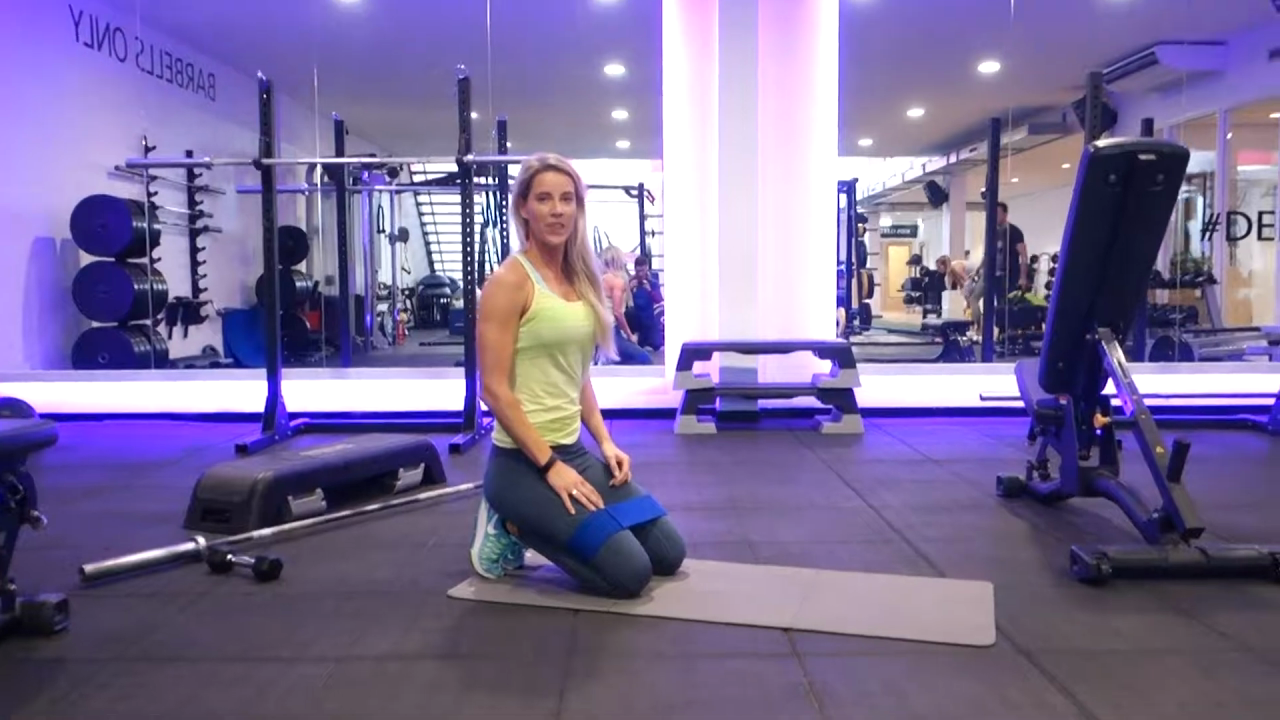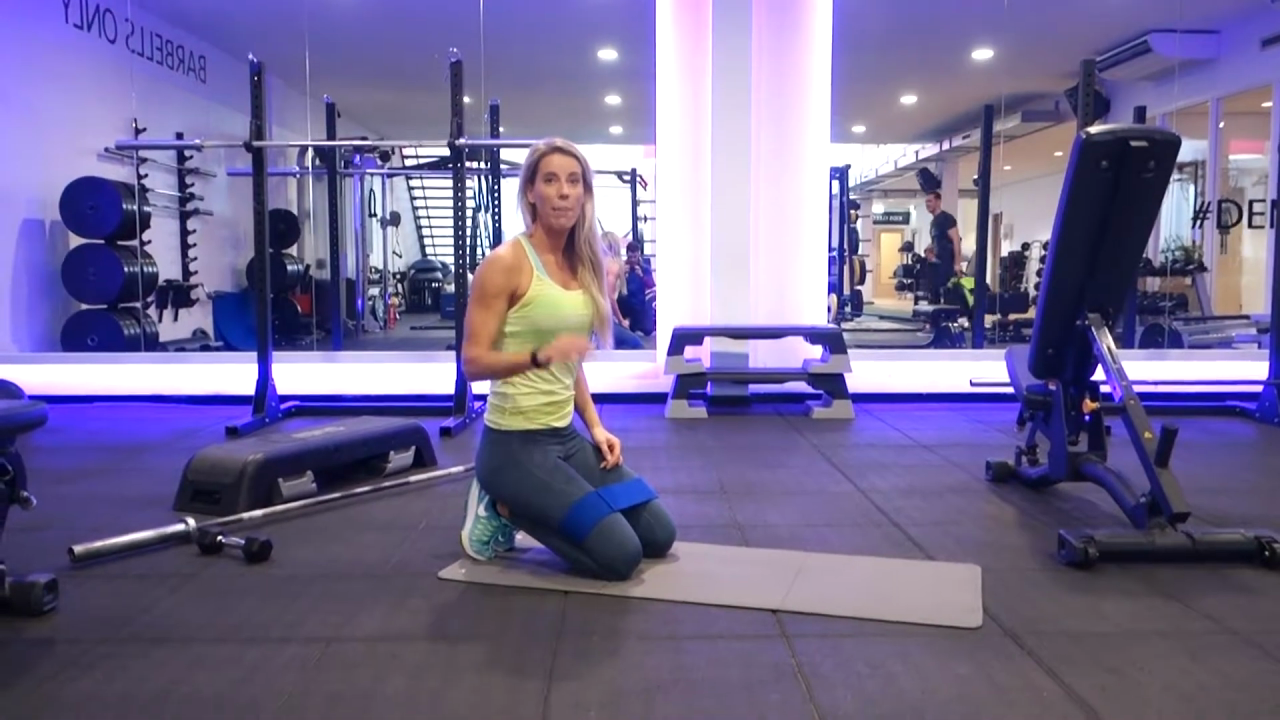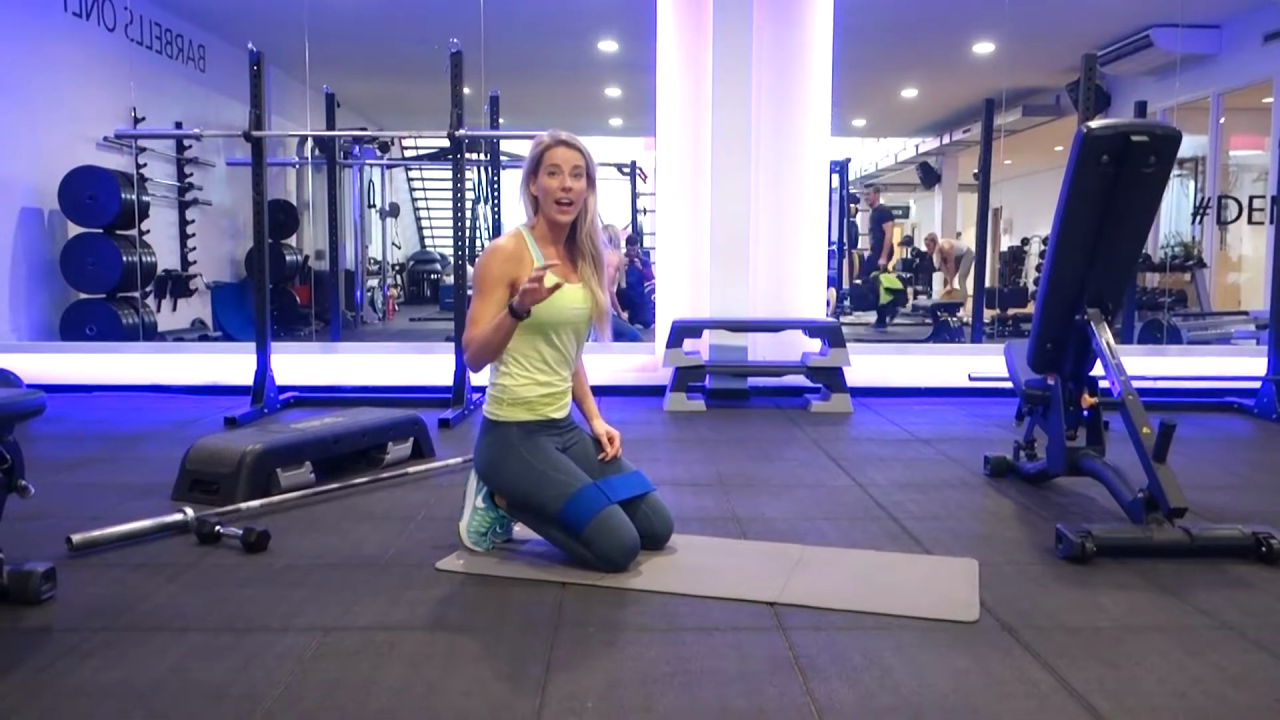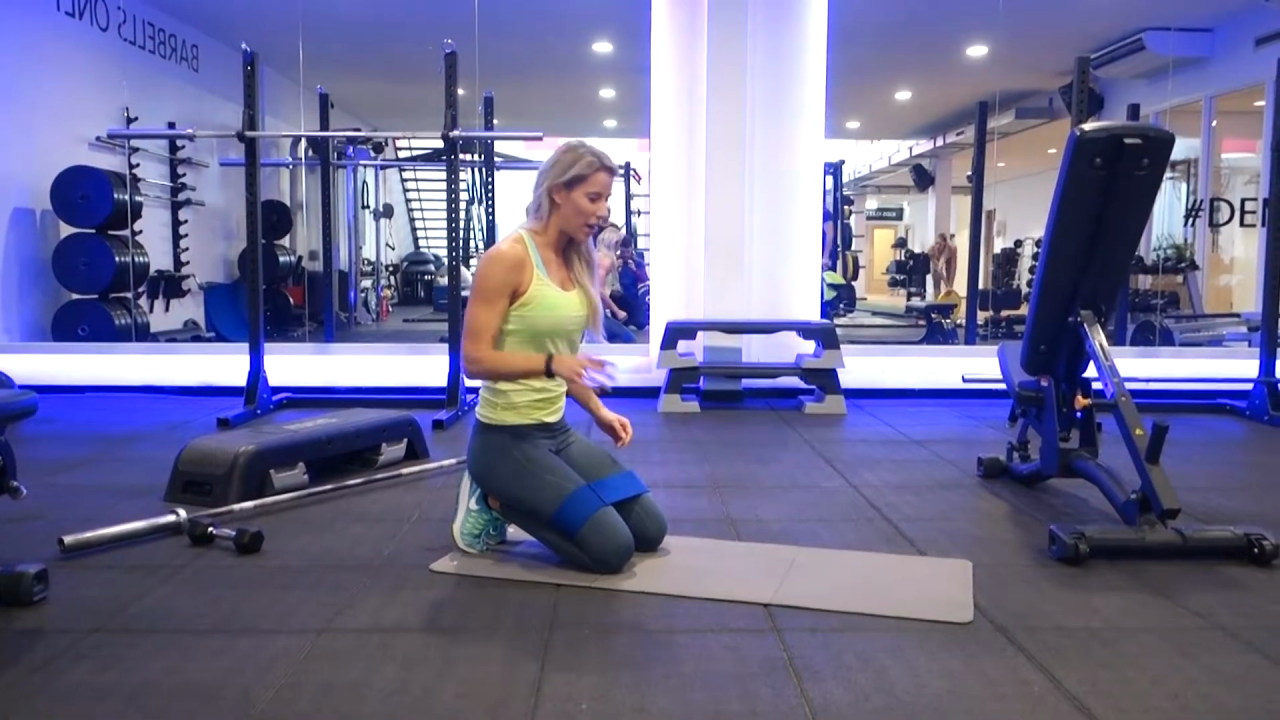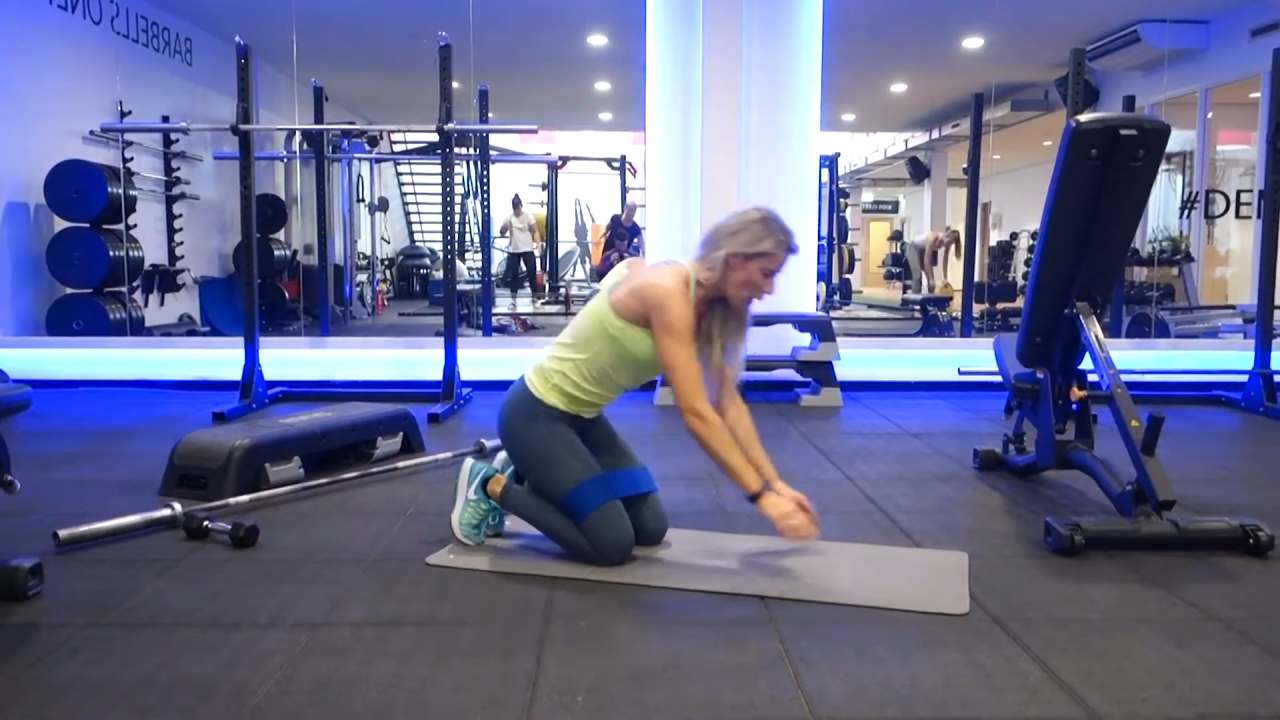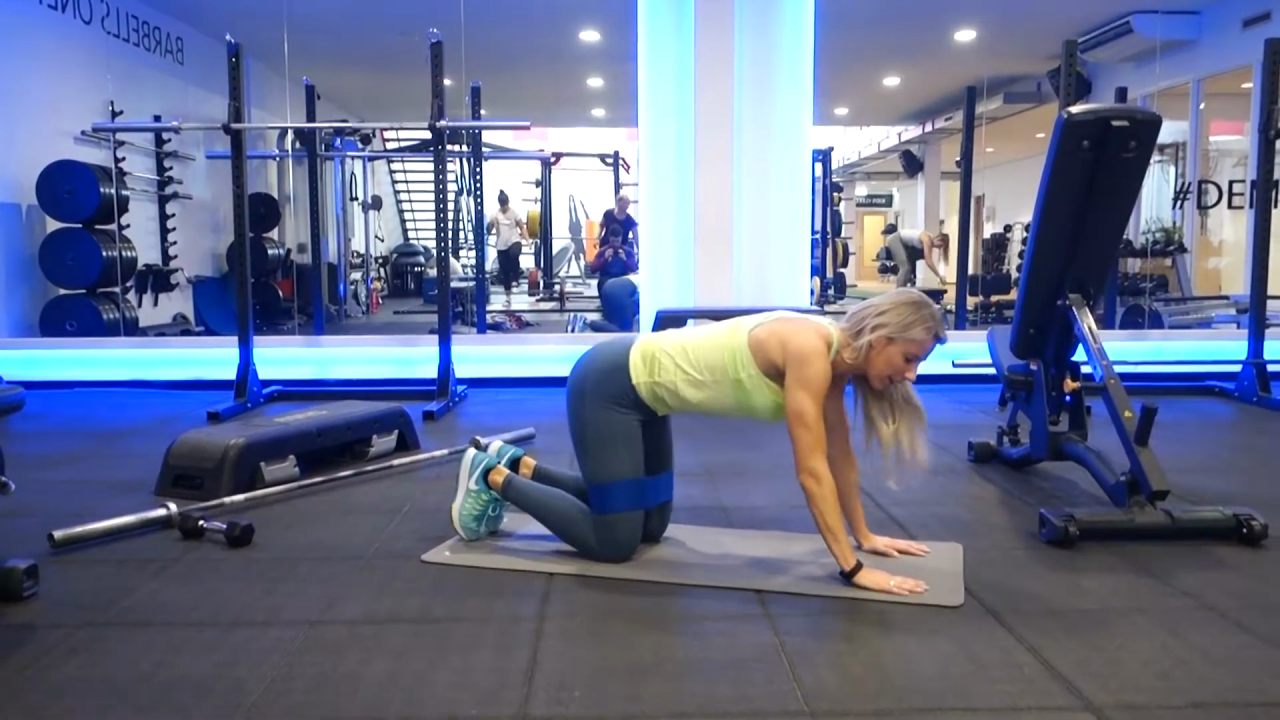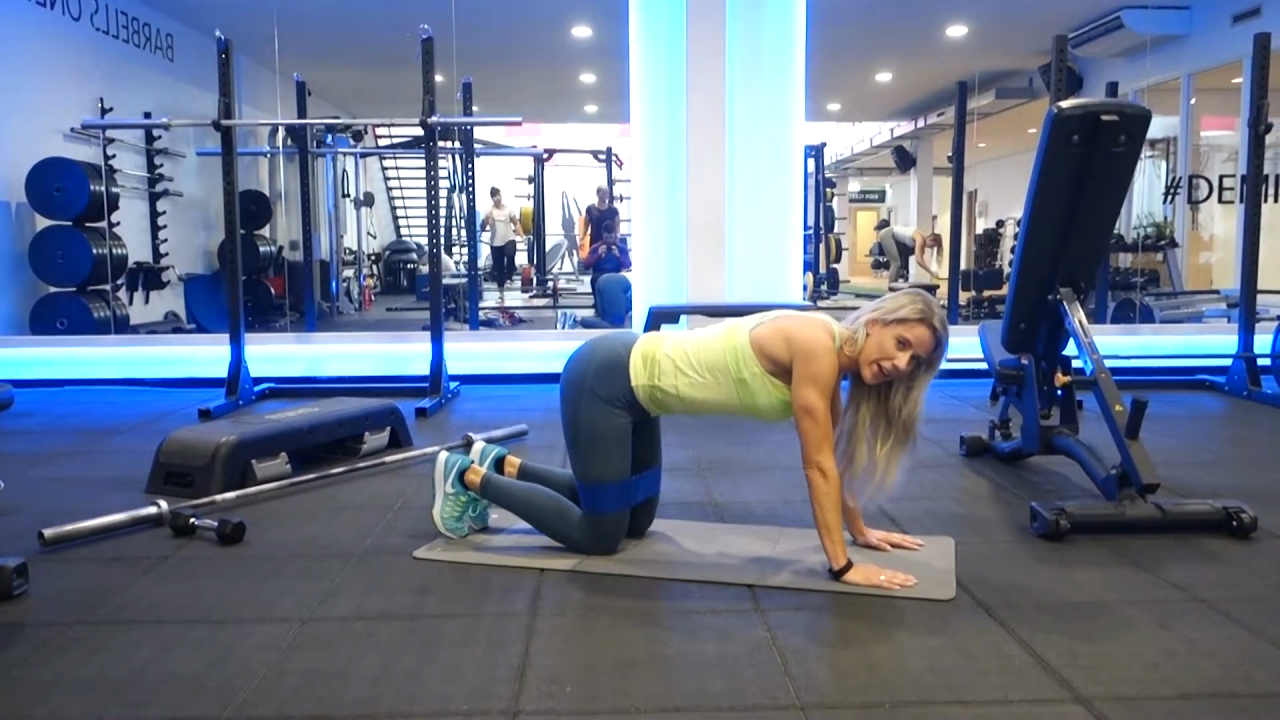
dt=0.7s
person 1, frame 1
left shoulder: (580, 278)
right shoulder: (509, 281)
right elbow: (495, 390)
left wrist: (604, 441)
right wrist: (549, 467)
left hip: (573, 450)
right hip: (523, 463)
left knee: (668, 554)
right knee: (629, 573)
left ankle: (534, 525)
right ankle: (511, 531)
person 1, frame 2
left shoulder: (582, 264)
right shoulder: (505, 263)
right elbow: (473, 363)
left wrist: (595, 426)
right wrist: (538, 355)
left hip: (566, 436)
right hip: (514, 443)
left knee: (659, 536)
right knee: (620, 555)
left ankle: (524, 508)
right ankle: (502, 513)
person 1, frame 3
left shoulder: (584, 257)
right shoulder: (506, 252)
right elbow: (473, 356)
left wrist: (594, 418)
right wrist: (519, 307)
left hip: (564, 427)
right hip: (511, 434)
left knee: (656, 529)
right knee: (617, 547)
left ankle: (524, 497)
right ankle: (500, 502)
person 1, frame 4
left shoulder: (577, 261)
right shoulder: (508, 257)
right elbow: (475, 360)
left wrist: (600, 408)
right wrist: (552, 365)
left hip: (557, 431)
right hip: (505, 438)
left knee: (650, 530)
right knee: (612, 549)
left ankle: (515, 499)
right ankle: (493, 505)
person 1, frame 5
left shoulder: (711, 306)
right shoulder: (668, 292)
left elbow: (728, 403)
right elbow: (695, 411)
left wrist: (774, 483)
right wrist: (759, 496)
left hip: (582, 415)
right hip: (536, 414)
left knee: (650, 528)
right knee: (612, 544)
left ankle: (522, 472)
right ankle: (493, 487)
person 1, frame 6
left shoulder: (834, 357)
right shoulder: (810, 350)
left elbow: (839, 457)
right elbow: (812, 472)
left wrist: (864, 535)
right wrist: (852, 568)
left hip: (640, 385)
right hip: (608, 383)
left knee: (649, 527)
right knee: (612, 542)
left ankle: (516, 464)
right ankle: (492, 479)
person 1, frame 7
left shoulder: (834, 355)
right shoulder: (818, 345)
left elbow: (835, 455)
right elbow: (818, 465)
left wrist: (861, 530)
right wrist: (842, 565)
left hip: (632, 377)
right hip: (603, 380)
left knee: (635, 520)
right knee: (600, 535)
left ankle: (501, 464)
right ankle: (468, 477)
